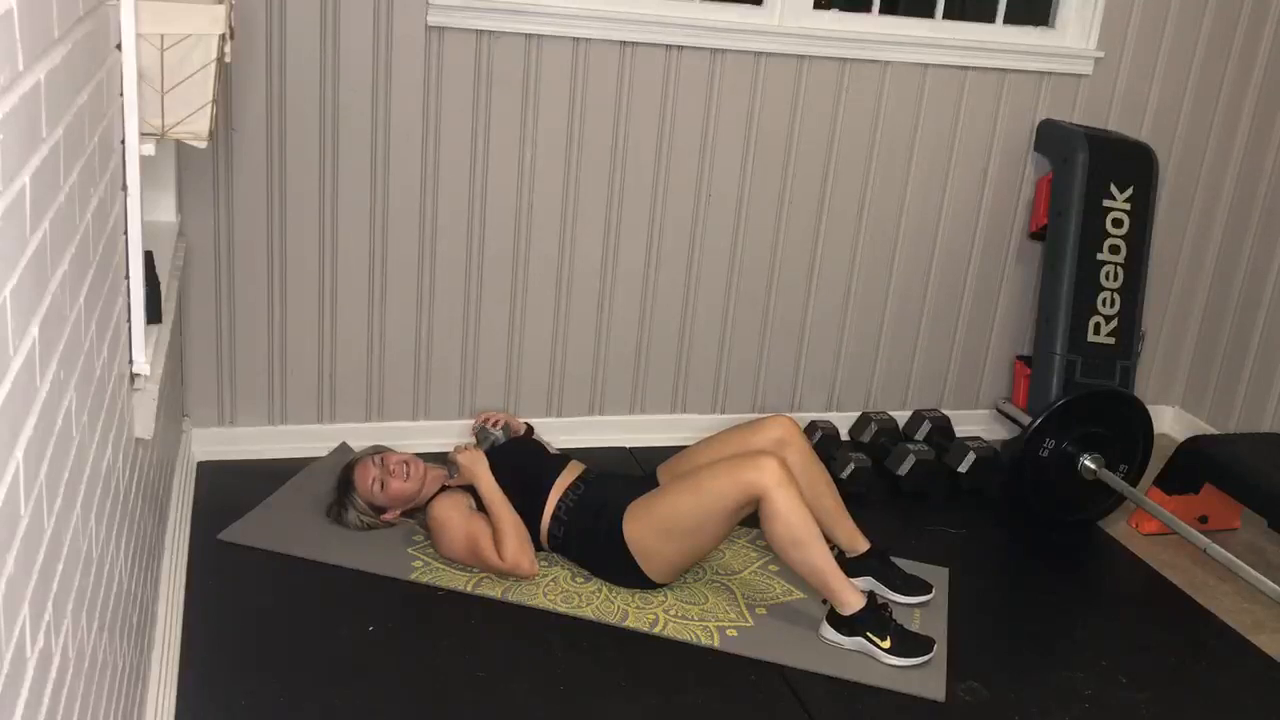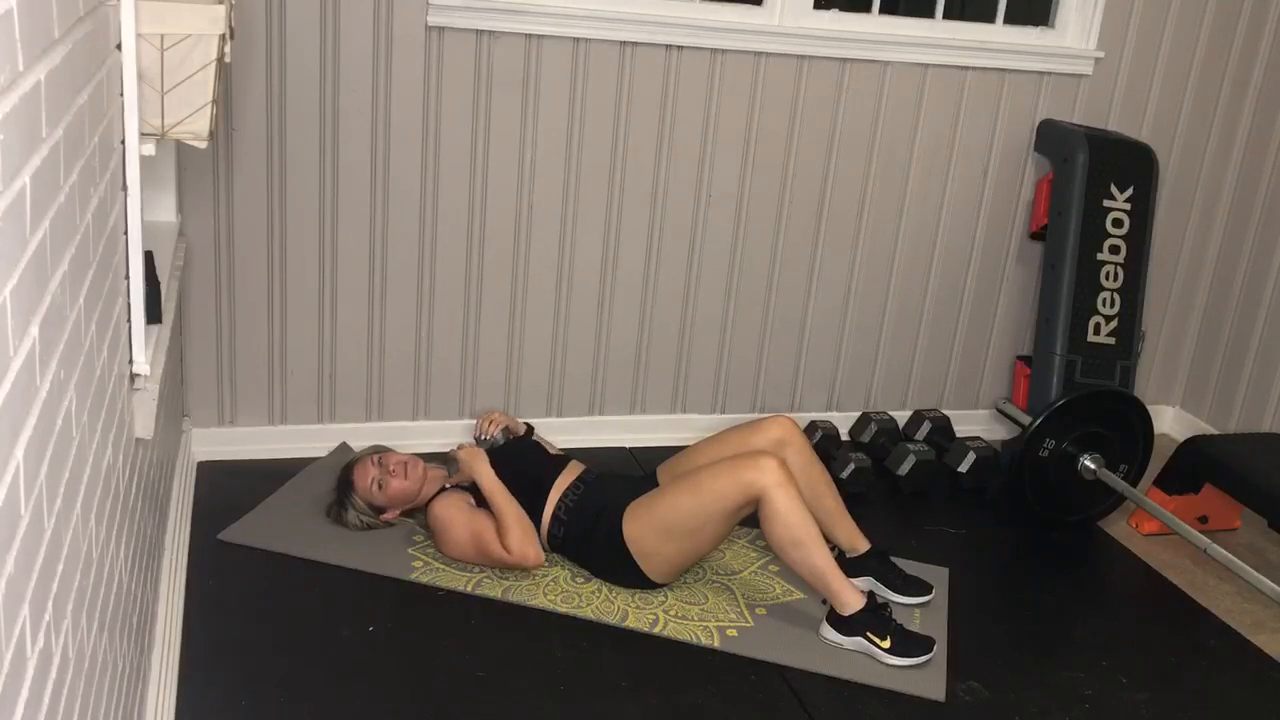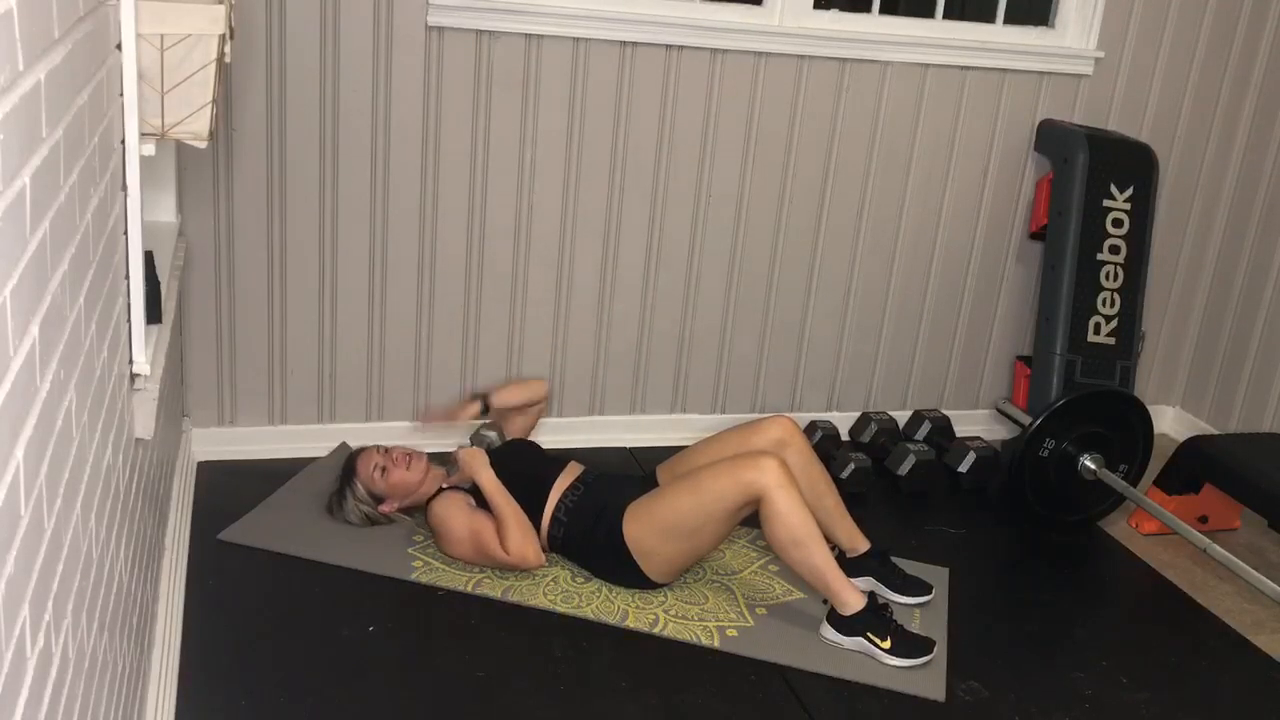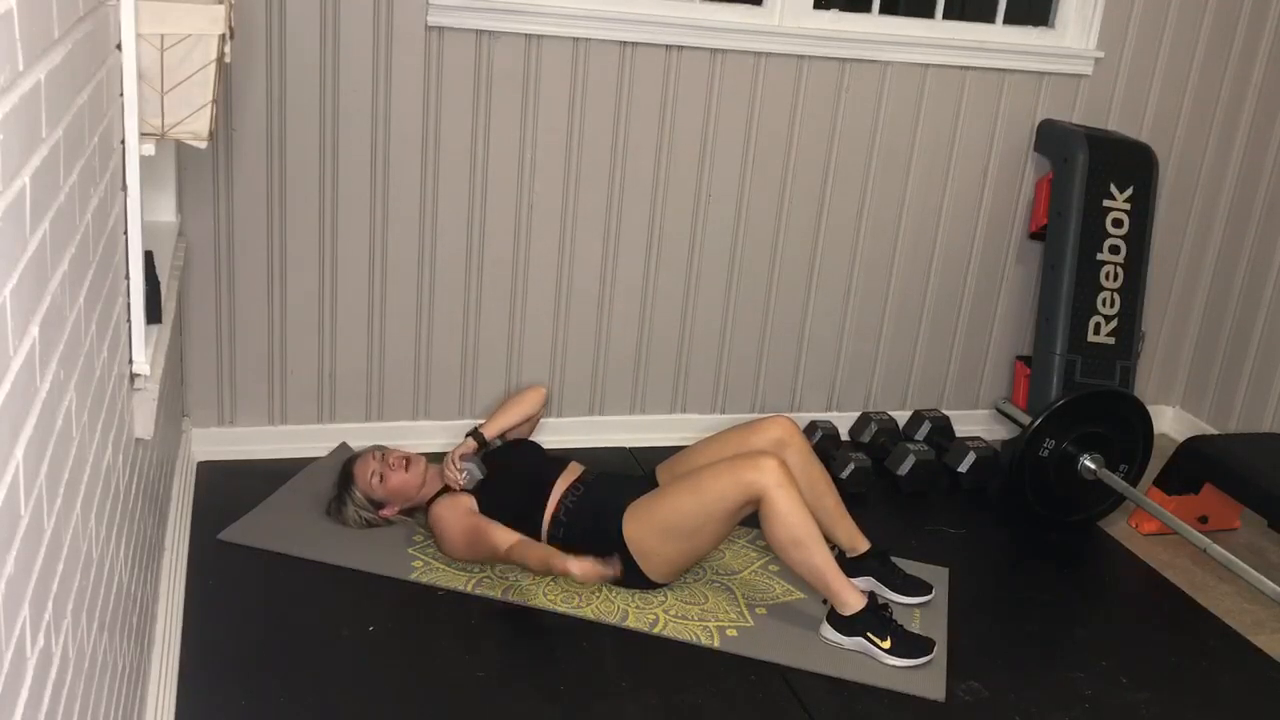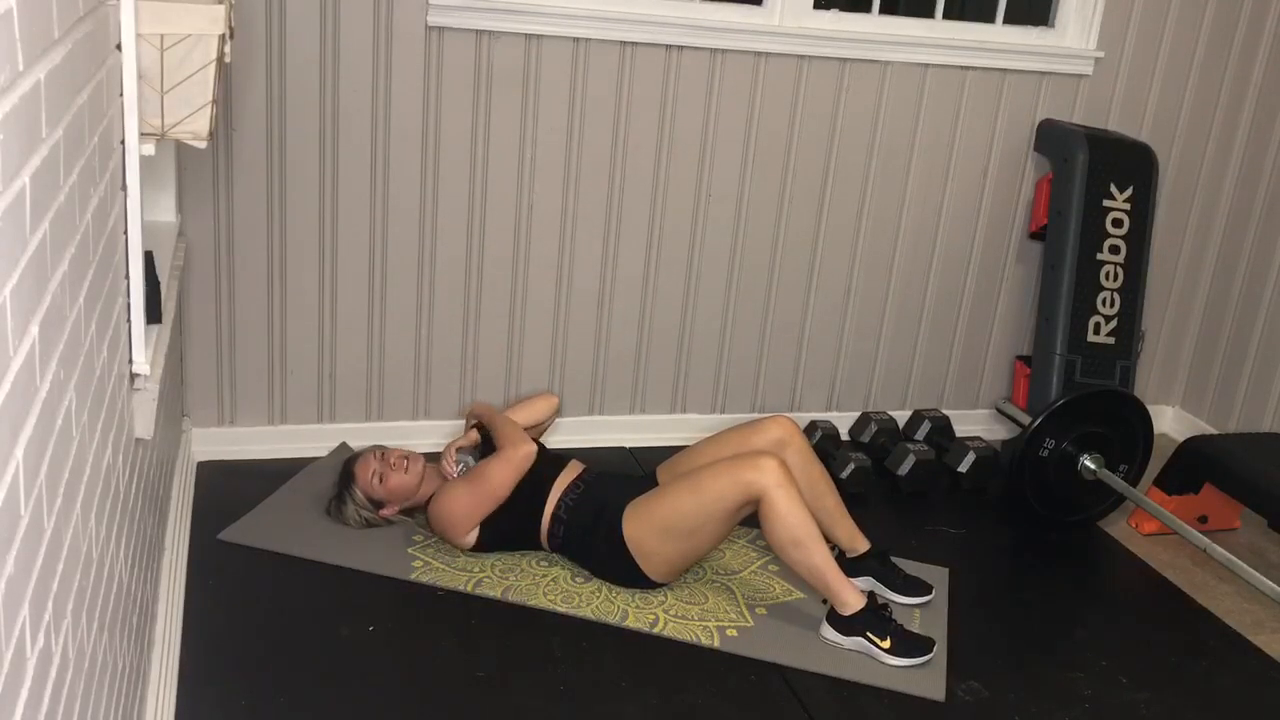
dt=1s
person 1, frame 1
left shoulder: (460, 467)
right shoulder: (445, 515)
right elbow: (520, 562)
left wrist: (519, 430)
right wrist: (484, 477)
left hip: (633, 490)
right hip: (617, 539)
left knee: (781, 430)
right knee: (765, 472)
left ankle: (859, 559)
right ankle: (851, 614)
person 1, frame 2
left shoulder: (463, 473)
right shoulder: (446, 514)
right elbow: (526, 552)
left wrist: (518, 430)
right wrist: (484, 474)
left hip: (636, 489)
right hip: (619, 540)
left knee: (781, 432)
right knee: (765, 473)
left ankle: (861, 560)
right ankle: (851, 614)
person 1, frame 3
left shoulder: (482, 454)
right shoulder: (446, 513)
left elbow: (539, 391)
right elbow: (526, 553)
left wrist: (477, 405)
right wrist: (483, 476)
left hip: (637, 489)
right hip: (619, 542)
left knee: (780, 432)
right knee: (765, 474)
left ankle: (861, 561)
right ankle: (852, 615)
person 1, frame 4
left shoulder: (476, 460)
right shoulder: (446, 515)
left elbow: (536, 394)
right elbow: (507, 543)
left wrist: (473, 439)
right wrist: (566, 564)
left hip: (637, 489)
right hip: (620, 537)
left knee: (779, 432)
right knee: (764, 473)
left ankle: (860, 559)
right ankle: (851, 615)
person 1, frame 5
left shoulder: (468, 465)
right shoulder: (449, 508)
left elbow: (546, 404)
right elbow: (523, 448)
left wrist: (476, 431)
right wrist: (485, 413)
left hip: (633, 491)
right hip: (617, 540)
left knee: (779, 432)
right knee: (763, 472)
left ankle: (860, 559)
right ankle: (851, 615)
